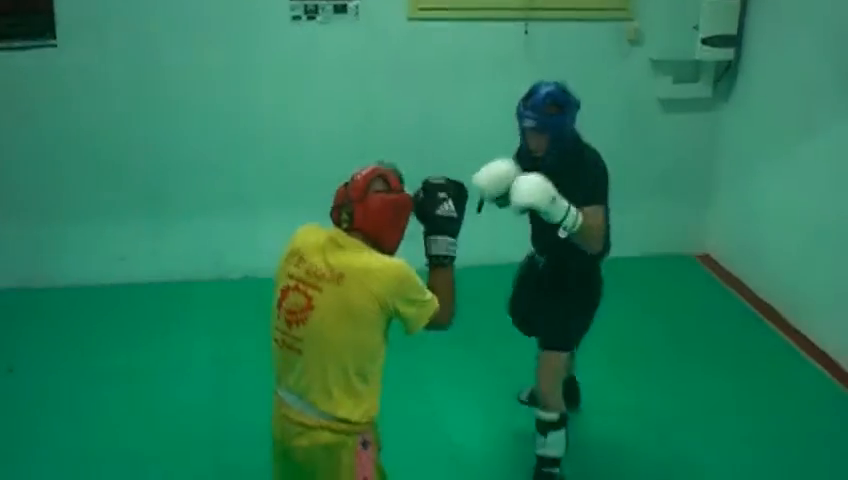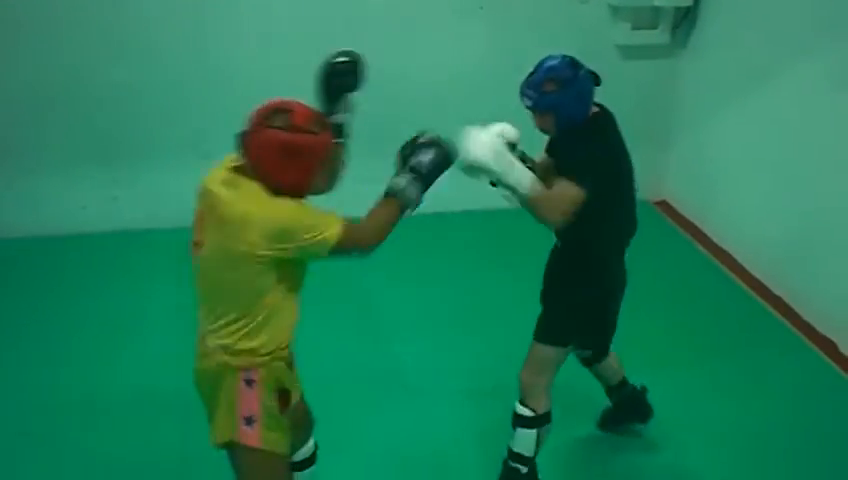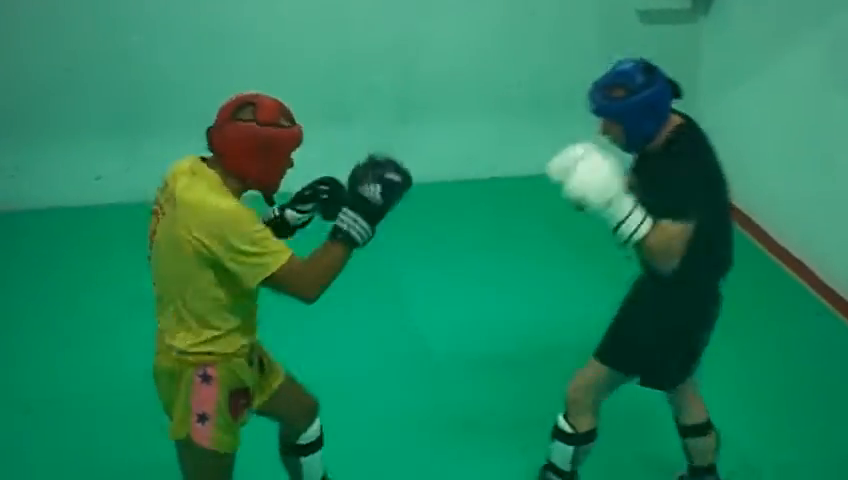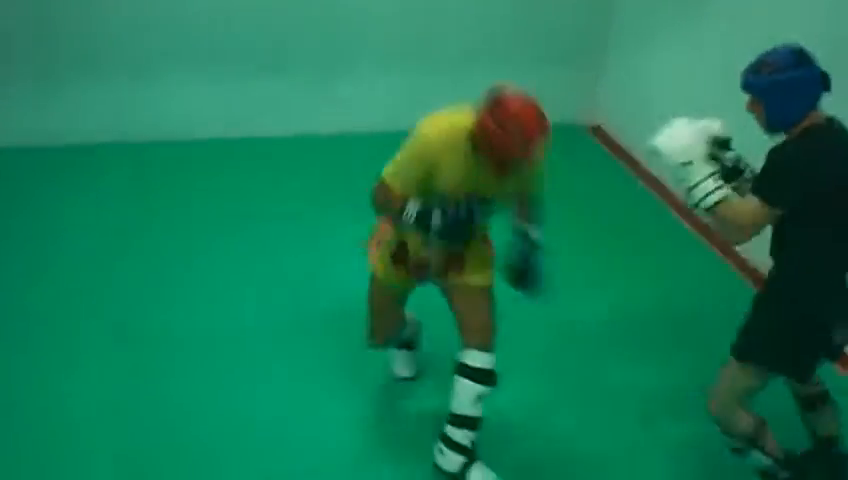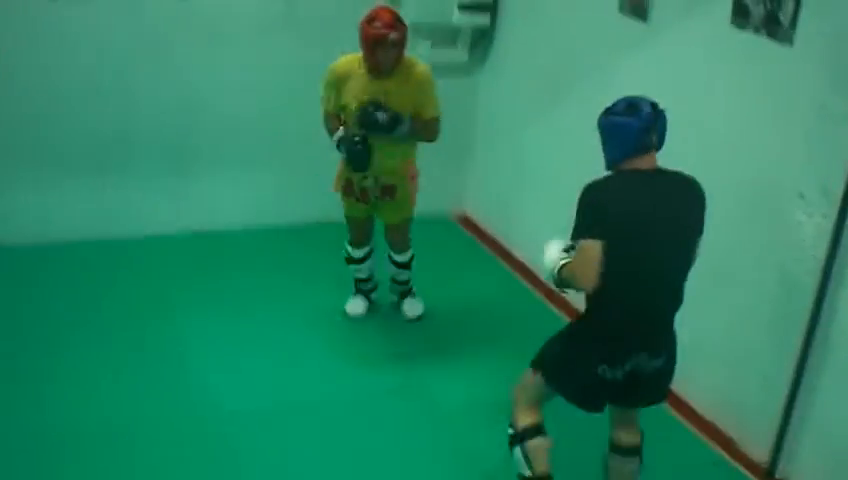
dt=1s
person 1, frame 1
left shoulder: (586, 164)
right shoulder: (532, 146)
left elbow: (593, 242)
right elbow: (508, 196)
left wrist: (556, 208)
right wrist: (496, 188)
left hip: (574, 278)
right hip: (544, 263)
left knee: (547, 384)
right knee: (551, 339)
right ankle: (565, 389)
person 1, frame 2
left shoulder: (596, 142)
right shoulder: (578, 124)
left elbow: (555, 211)
right elbow: (546, 176)
left wrist: (506, 170)
right wrist: (510, 154)
left hip: (591, 269)
right hip: (579, 257)
left knee: (534, 377)
right knee: (585, 342)
right ankle: (629, 402)
person 1, frame 3
left shoulder: (681, 163)
right shoulder: (666, 133)
left elbow: (665, 255)
right elbow: (647, 199)
left wrist: (612, 201)
right wrist: (603, 179)
left hip: (675, 296)
right hip: (695, 292)
left knee: (583, 392)
right knee: (679, 384)
person 1, frame 4
left shoulder: (794, 156)
left elbow: (738, 227)
left wrist: (694, 166)
right wrist: (728, 162)
left hip: (800, 297)
left knee: (723, 404)
right knee: (797, 372)
person 1, frame 5
left shoulder: (600, 195)
right shoulder: (690, 192)
left elbow: (585, 279)
right elbow: (685, 260)
left wrist: (557, 264)
left hip: (602, 337)
right hip: (657, 339)
left knee: (526, 396)
right knee: (626, 421)
person 2, frame 1
left shoulder: (302, 241)
right shoulder: (387, 274)
right elbow: (442, 315)
left wrist: (369, 189)
right wrist: (442, 237)
left hip: (288, 418)
right hip: (336, 435)
person 2, frame 2
left shoulder: (230, 172)
right shoulder: (270, 218)
left elbow: (320, 181)
right elbow: (362, 238)
left wrist: (335, 105)
right wrist: (412, 178)
left hip: (257, 352)
right hip: (243, 369)
left knee: (299, 428)
person 2, frame 3
left shoulder: (189, 171)
right shoulder: (218, 213)
right elbow: (306, 285)
left wrist: (293, 213)
right wrist: (358, 216)
left hip: (232, 351)
right hip: (202, 369)
left knee: (302, 412)
person 2, frame 4
left shoulder: (524, 148)
right shoulder: (436, 137)
left elbow: (525, 196)
right elbow: (383, 199)
left wrist: (528, 242)
right wrist: (426, 218)
left hip: (464, 242)
right hip: (410, 235)
left knee: (480, 341)
right knee: (382, 334)
right ankle: (403, 332)
person 2, frame 5
left shoulder: (418, 74)
right shoulder: (342, 71)
left elbow: (432, 131)
right elbow: (330, 117)
left wrist: (397, 124)
right wrist: (343, 140)
left hip: (396, 172)
right hip: (357, 170)
left knee: (398, 241)
right knee: (358, 238)
left ankle: (404, 288)
right ankle: (363, 289)
